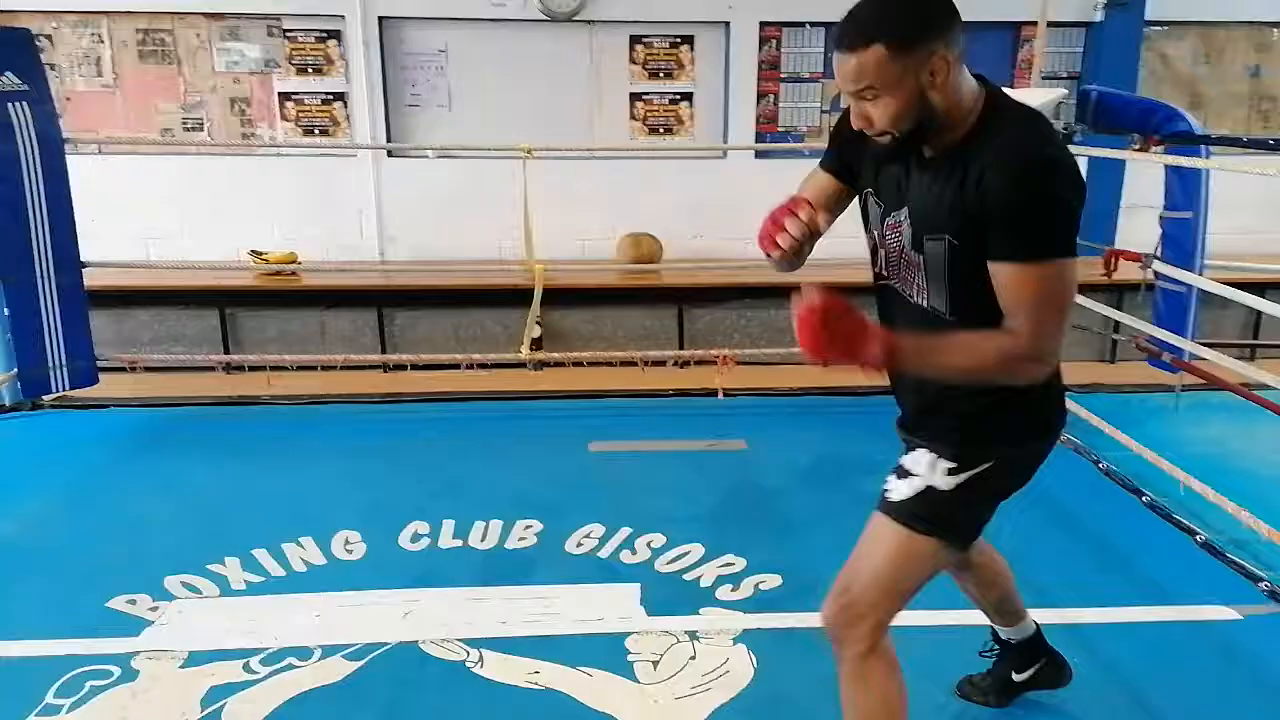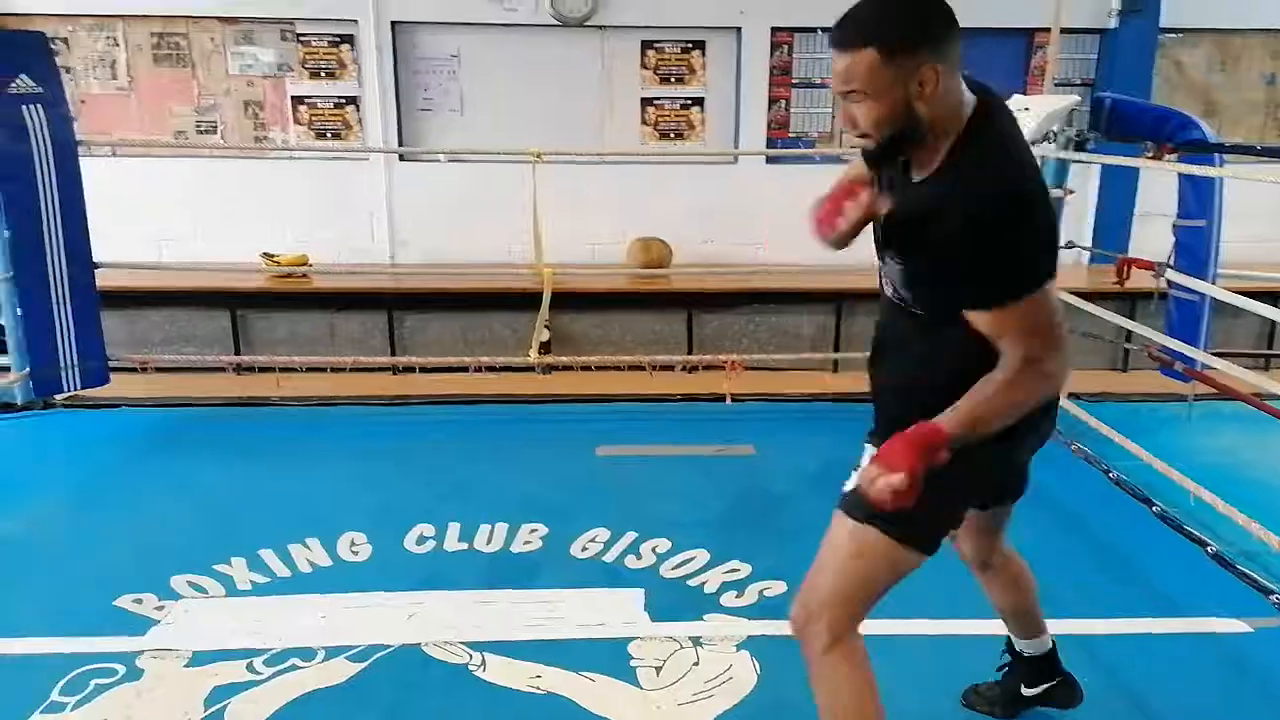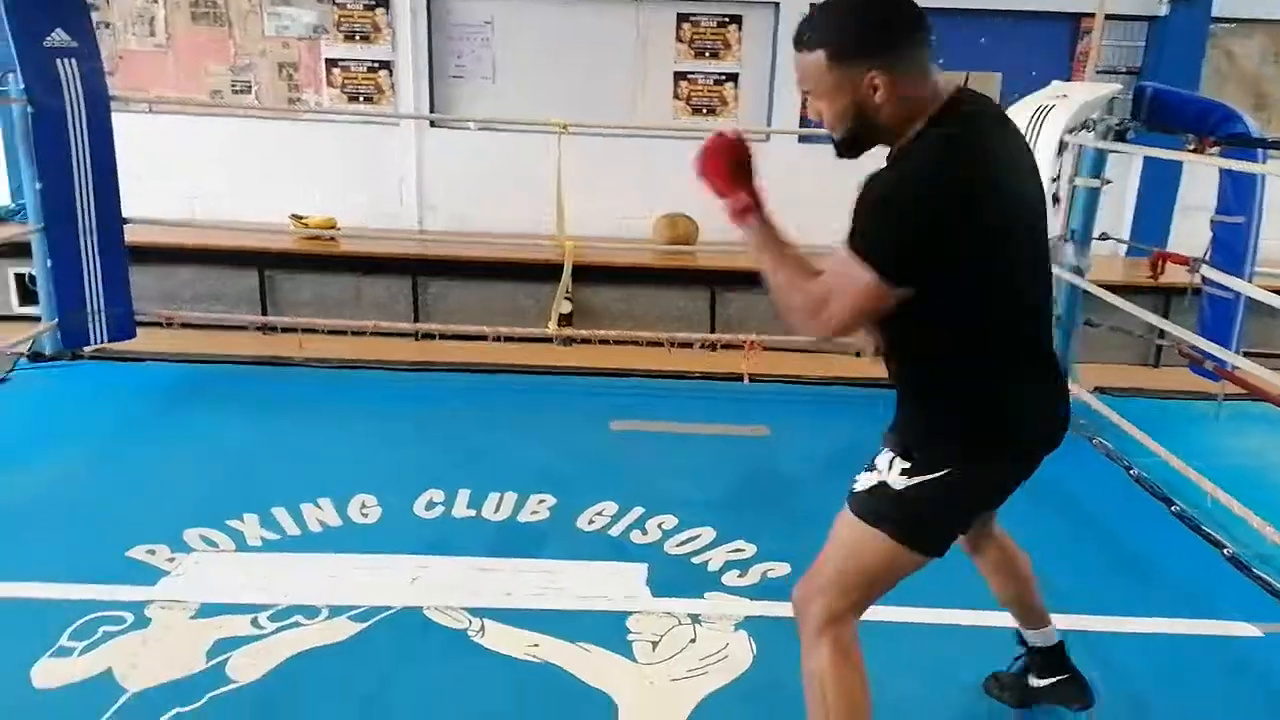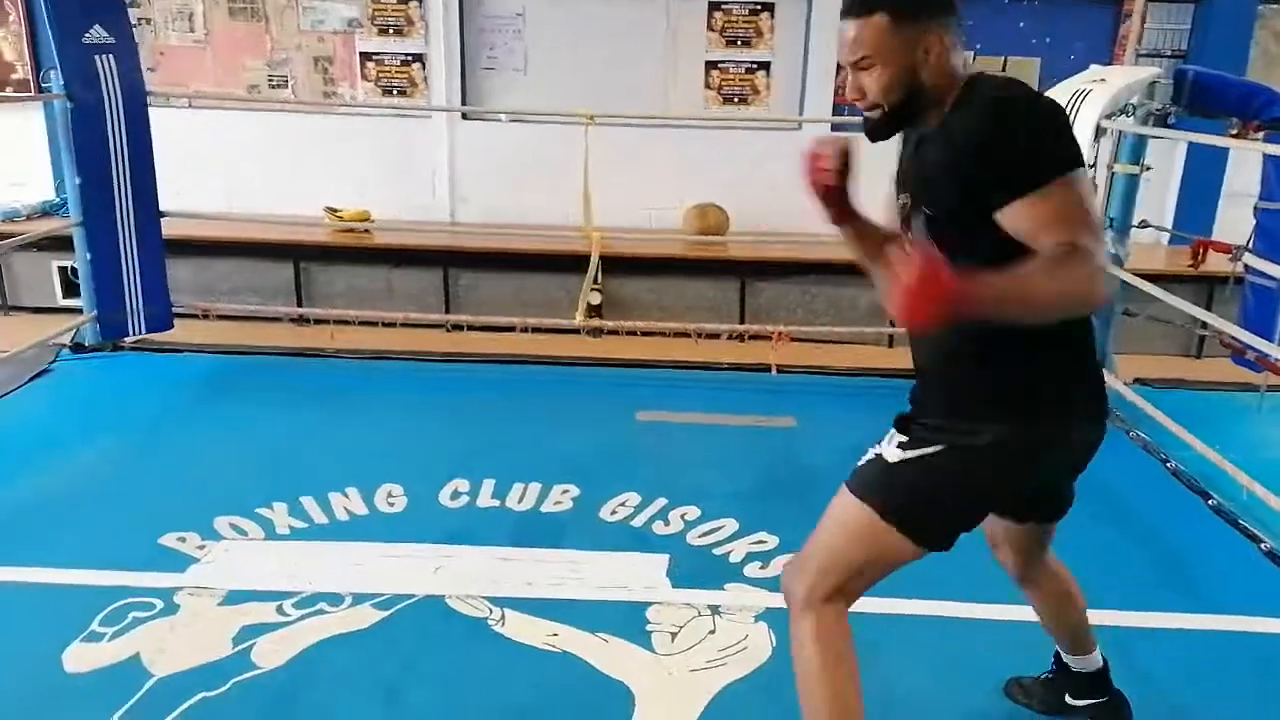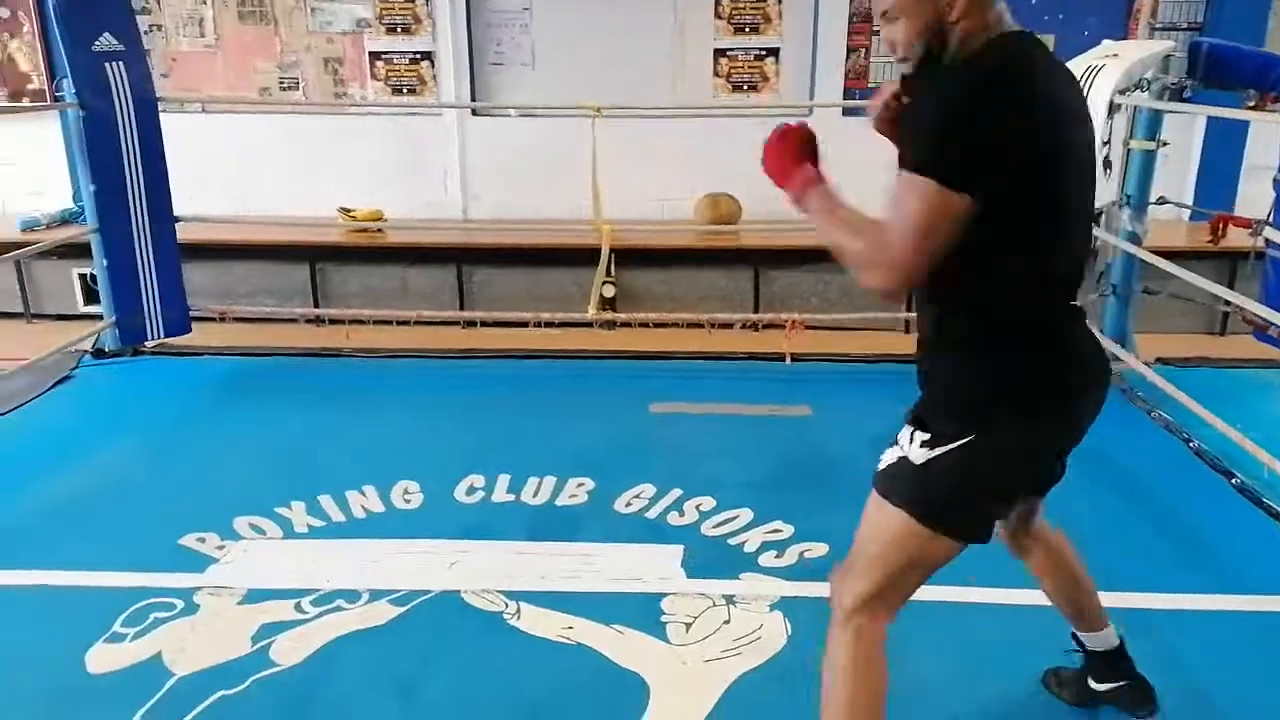
dt=0.2s
person 1, frame 1
left shoulder: (1026, 166)
right shoulder: (872, 131)
left elbow: (1030, 351)
right elbow: (789, 244)
left wrist: (875, 343)
right wrist: (786, 231)
left hip: (987, 424)
right hip: (937, 408)
left knee: (852, 618)
right knee: (950, 542)
right ankle: (1029, 655)
person 1, frame 2
left shoulder: (977, 203)
left elbow: (1037, 362)
right elbow: (838, 219)
left wrist: (930, 442)
right wrist: (843, 206)
left hip: (958, 426)
right hip: (972, 414)
left knee: (820, 623)
right knee: (977, 543)
person 1, frame 3
left shoulder: (935, 175)
right shoulder: (968, 116)
left elbow: (821, 314)
left wrist: (741, 202)
left hip: (967, 431)
right hip: (1012, 409)
left knee: (821, 610)
right knee: (976, 530)
person 1, frame 4
left shoulder: (1000, 119)
right shoulder: (917, 139)
left elbow: (1082, 273)
right elbow: (901, 273)
left wrist: (962, 292)
right wrist: (840, 206)
left hip: (979, 417)
right hip: (1061, 406)
left knee: (811, 591)
right knee: (1024, 551)
person 1, frame 5
left shoulder: (980, 91)
right shoulder: (1024, 69)
left elbow: (888, 267)
left wrist: (797, 179)
right wrist: (906, 125)
left hip: (988, 403)
right hip: (1049, 383)
left knee: (856, 601)
right knee: (1017, 521)
